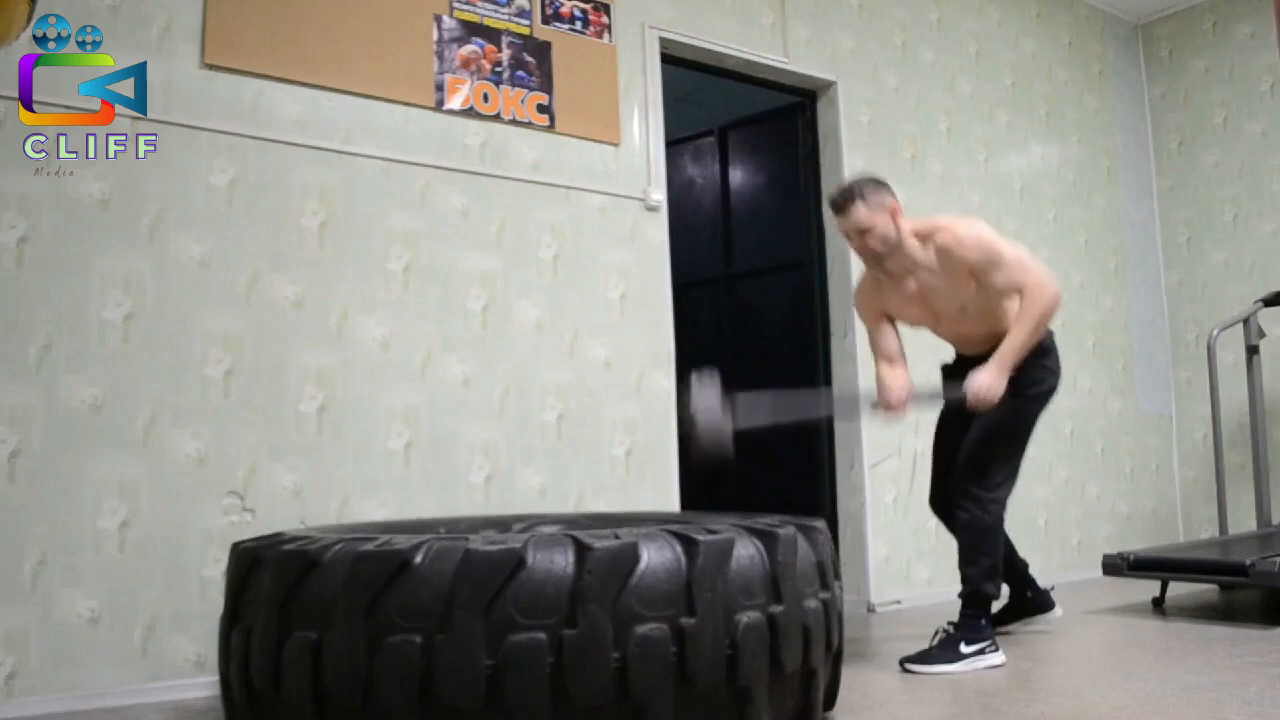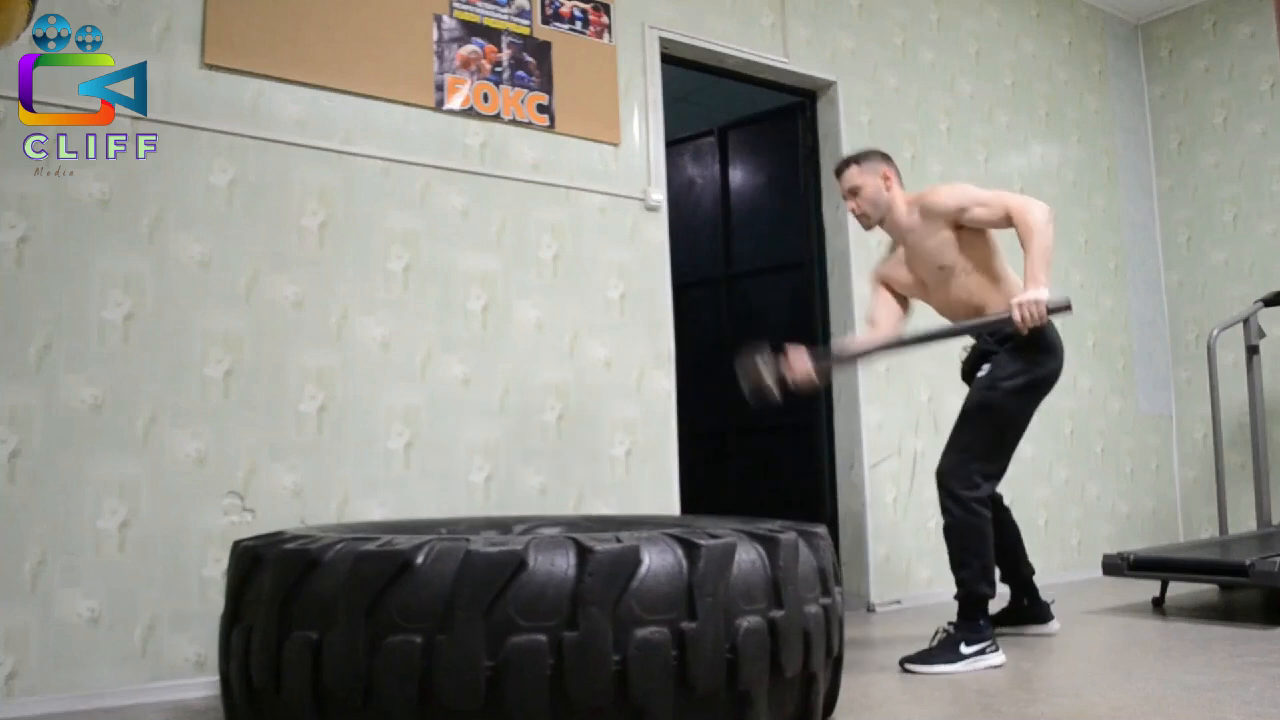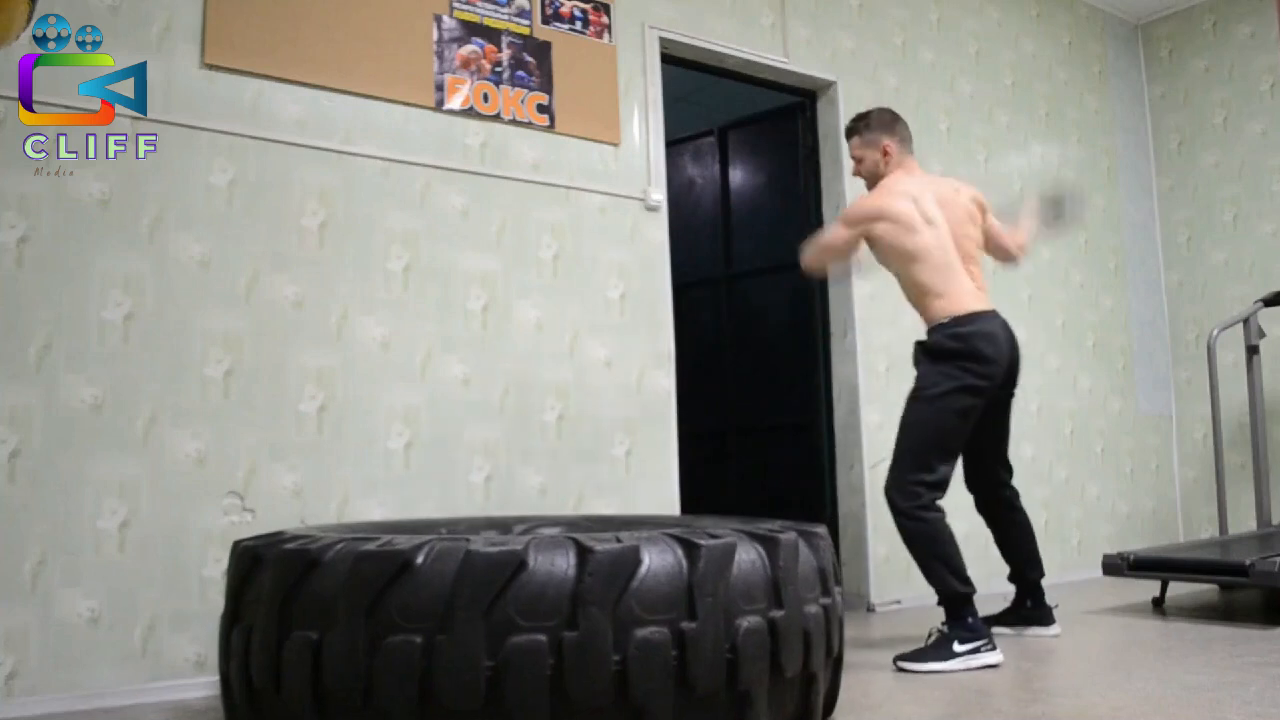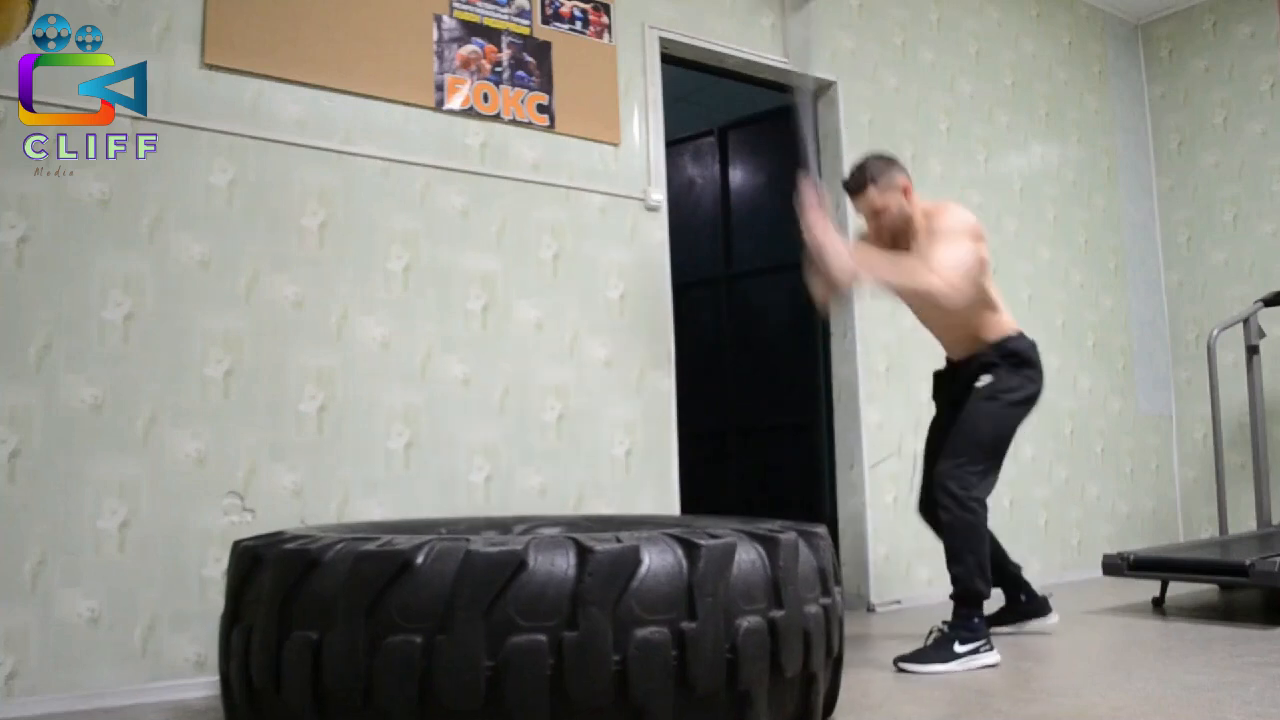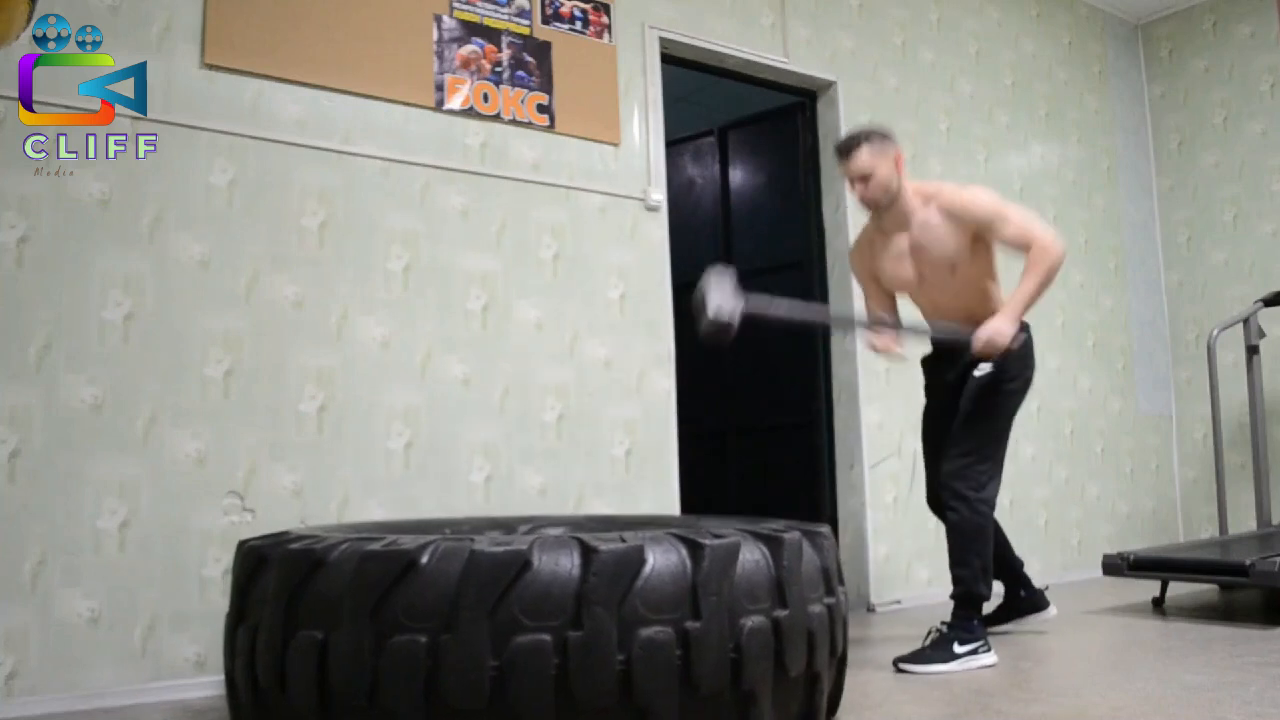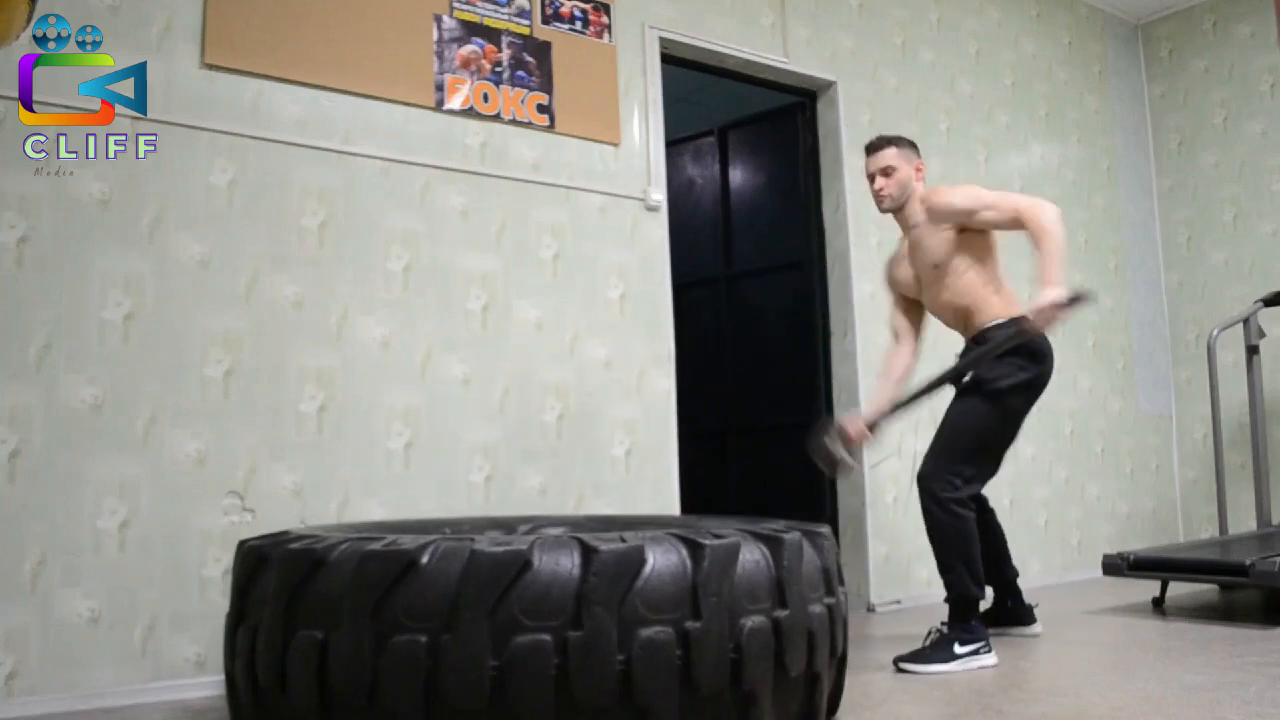
dt=0.5s
person 1, frame 1
left shoulder: (957, 239)
right shoulder: (871, 293)
left elbow: (1045, 288)
right elbow: (891, 362)
left wrist: (999, 367)
right wrist: (893, 388)
left hip: (1025, 362)
right hip: (969, 369)
left knee: (978, 485)
right knee: (947, 498)
left ankle: (974, 634)
right ankle: (1028, 595)
person 1, frame 2
left shoulder: (939, 205)
right shoulder: (888, 269)
left elbow: (1032, 209)
right elbow: (879, 331)
left wrist: (1034, 283)
right wrist: (817, 364)
left hip: (1023, 345)
right hip: (1003, 352)
left knee: (960, 480)
right knee: (975, 484)
left ankle: (973, 635)
right ankle: (1027, 605)
person 1, frame 3
left shoulder: (877, 205)
right shoulder: (961, 193)
left elbow: (813, 260)
right elbow: (1011, 248)
left wrist: (847, 233)
right wrist: (1027, 219)
left hip: (958, 349)
right hip: (995, 339)
left knee: (909, 490)
right knee: (991, 481)
left ankle: (967, 632)
right ankle: (1033, 604)
person 1, frame 4
left shoulder: (951, 221)
right shoulder: (874, 241)
left elbow: (946, 288)
right elbow: (826, 294)
left wrist: (860, 260)
right wrist: (821, 243)
left hip: (1007, 367)
right hip: (959, 374)
left knee: (957, 486)
right knee: (939, 501)
left ankle: (968, 633)
right ankle: (1024, 600)
person 1, frame 5
left shoulder: (959, 204)
right shoulder: (865, 252)
left elbow: (1048, 245)
right elbow: (883, 322)
left wrist: (1008, 316)
right wrist: (882, 338)
left hip: (1000, 351)
right hip: (947, 359)
left knee: (964, 482)
right knee: (944, 490)
left ankle: (968, 633)
right ankle: (1021, 592)
person 1, frame 6
left shoulder: (947, 204)
right shoulder: (898, 268)
left elbow: (1040, 212)
right elbow: (904, 346)
left wrist: (1050, 285)
right wrist: (868, 415)
left hip: (1015, 350)
right hip: (998, 359)
left knee: (941, 482)
right knee: (961, 488)
left ankle: (967, 634)
right ankle: (1011, 605)
